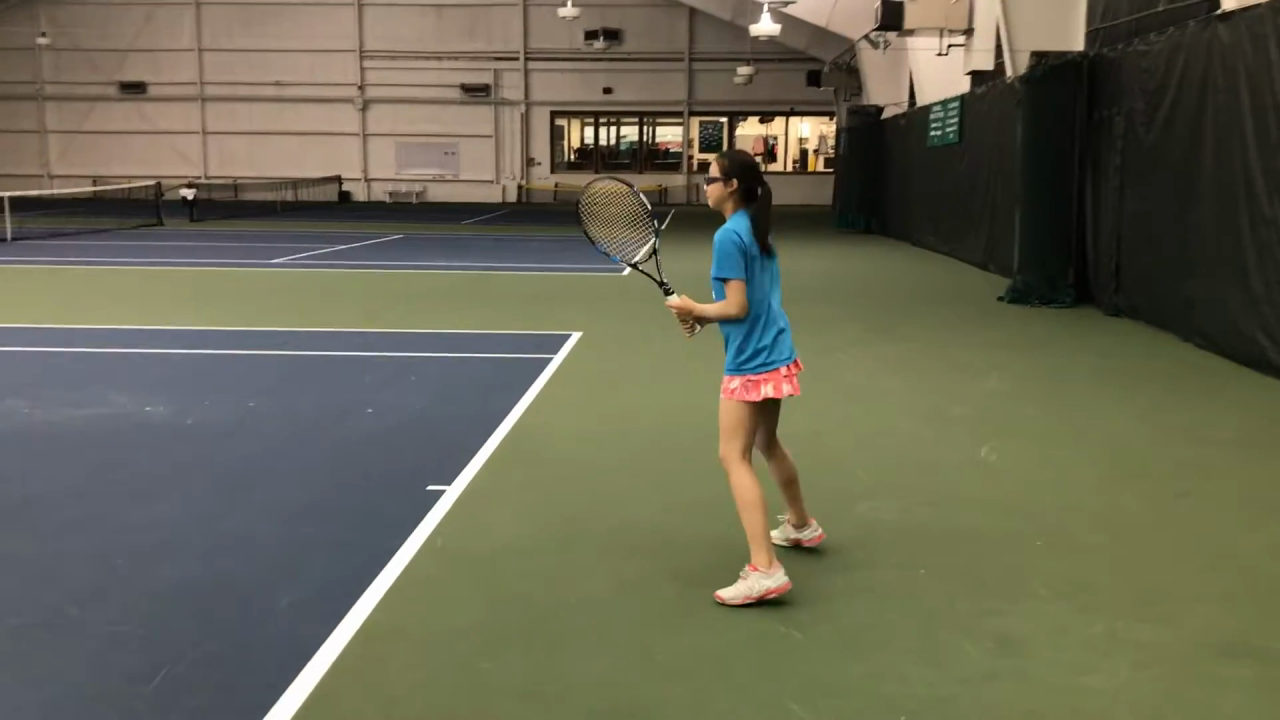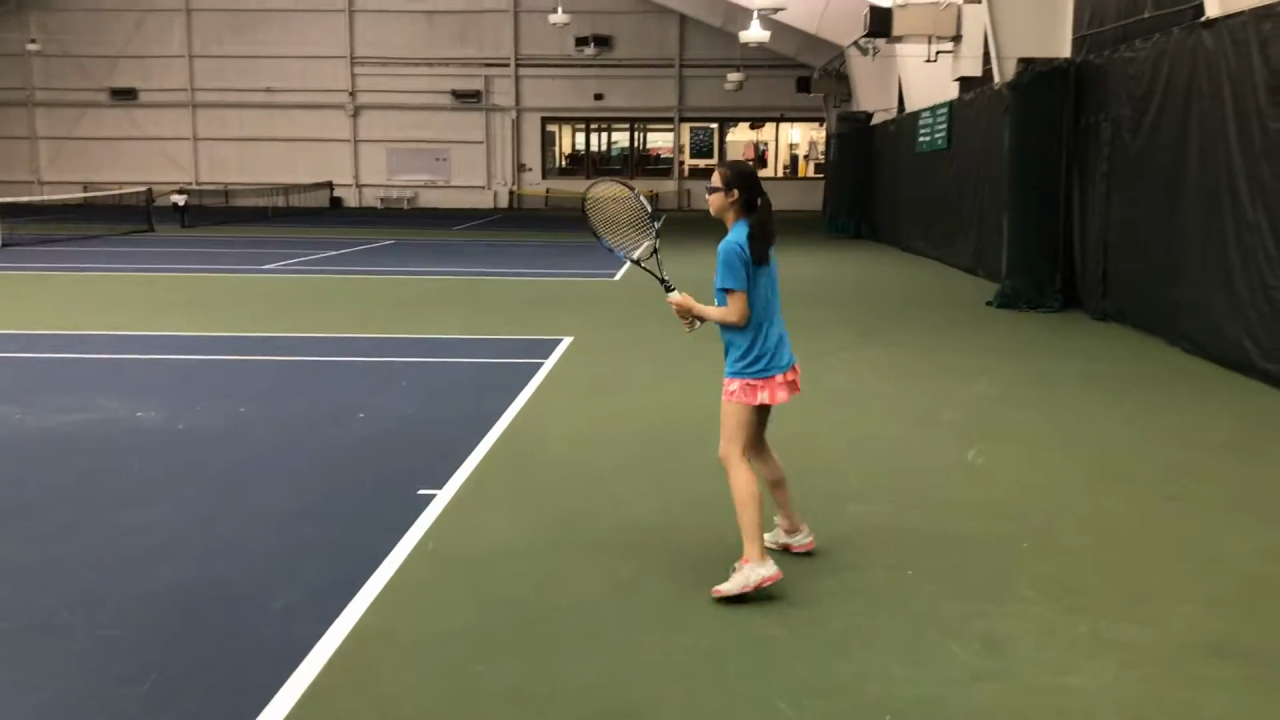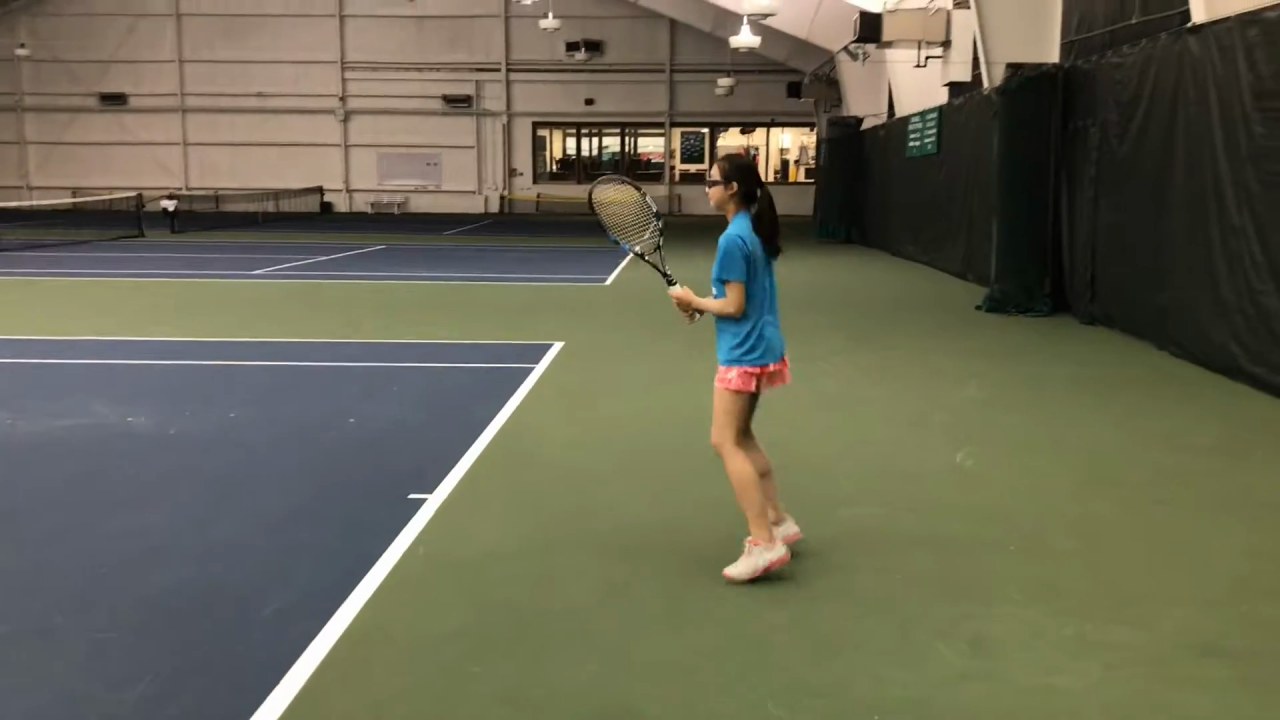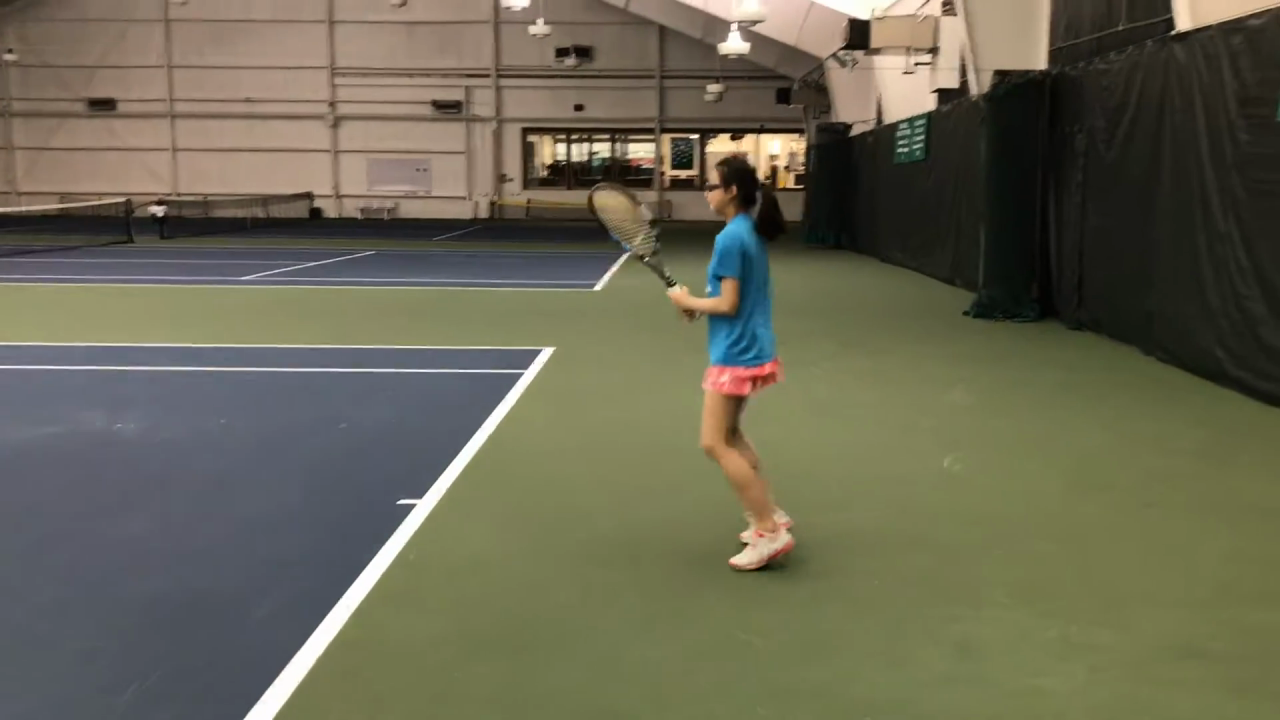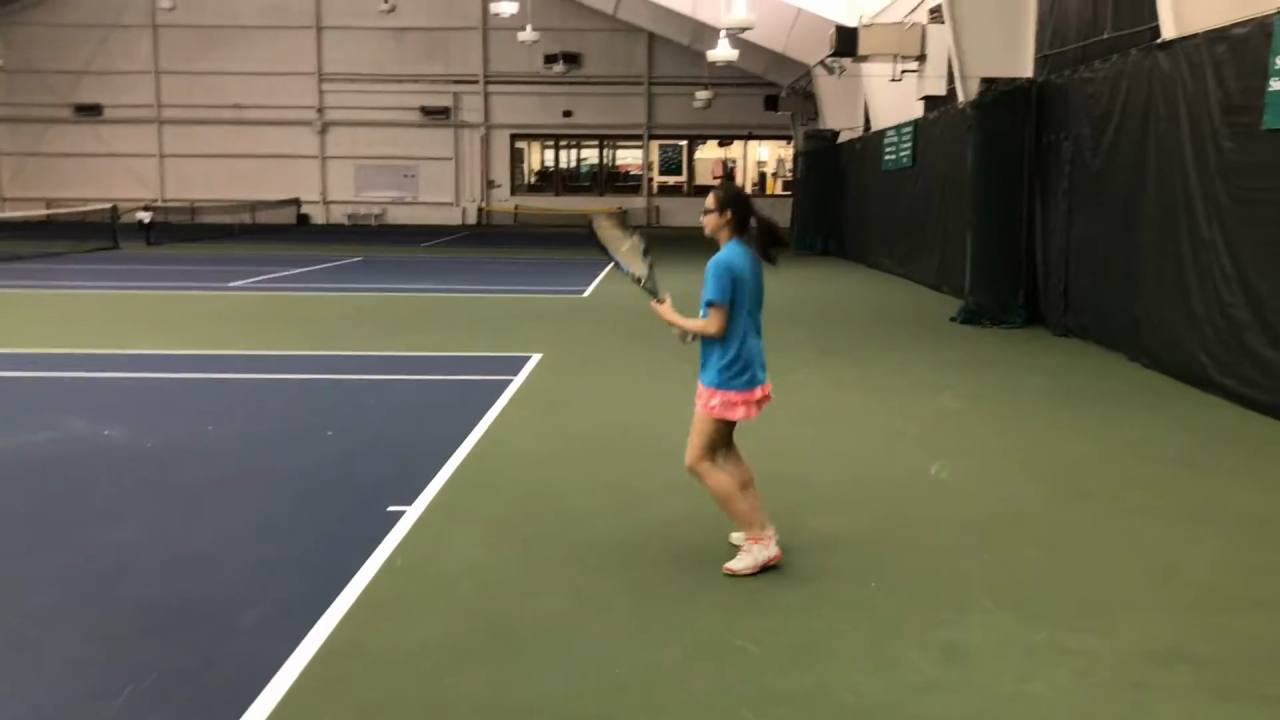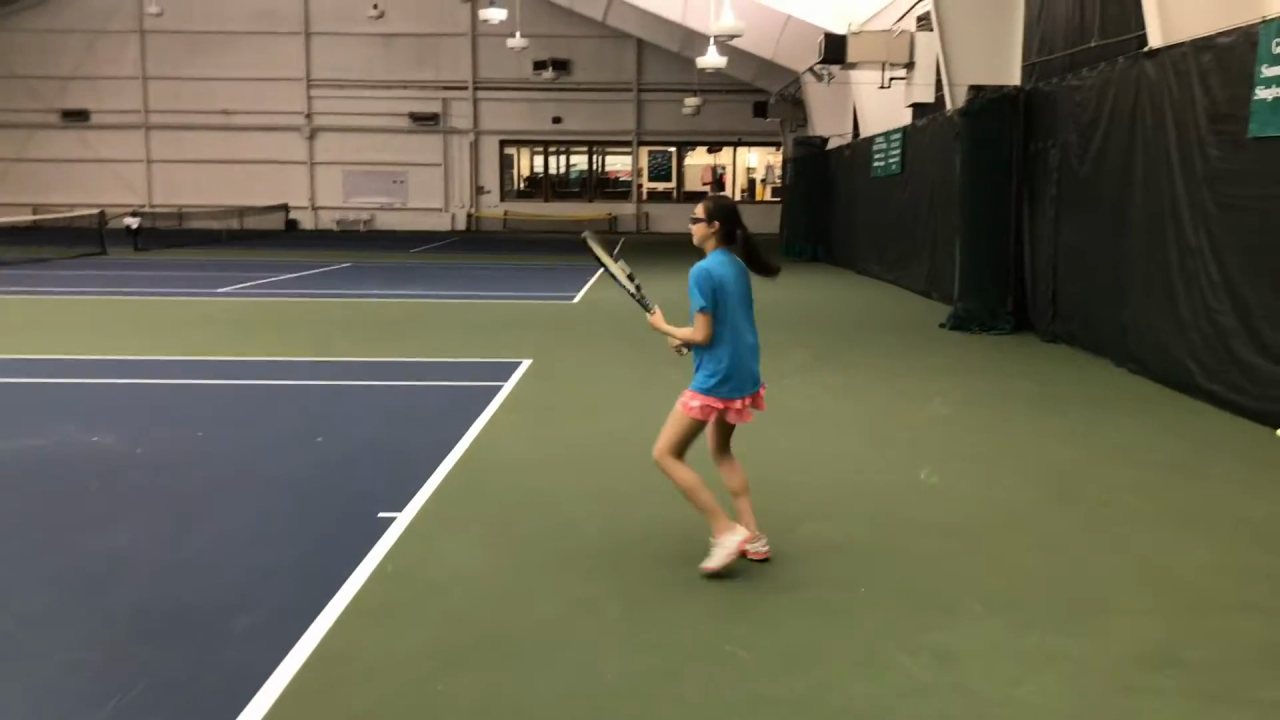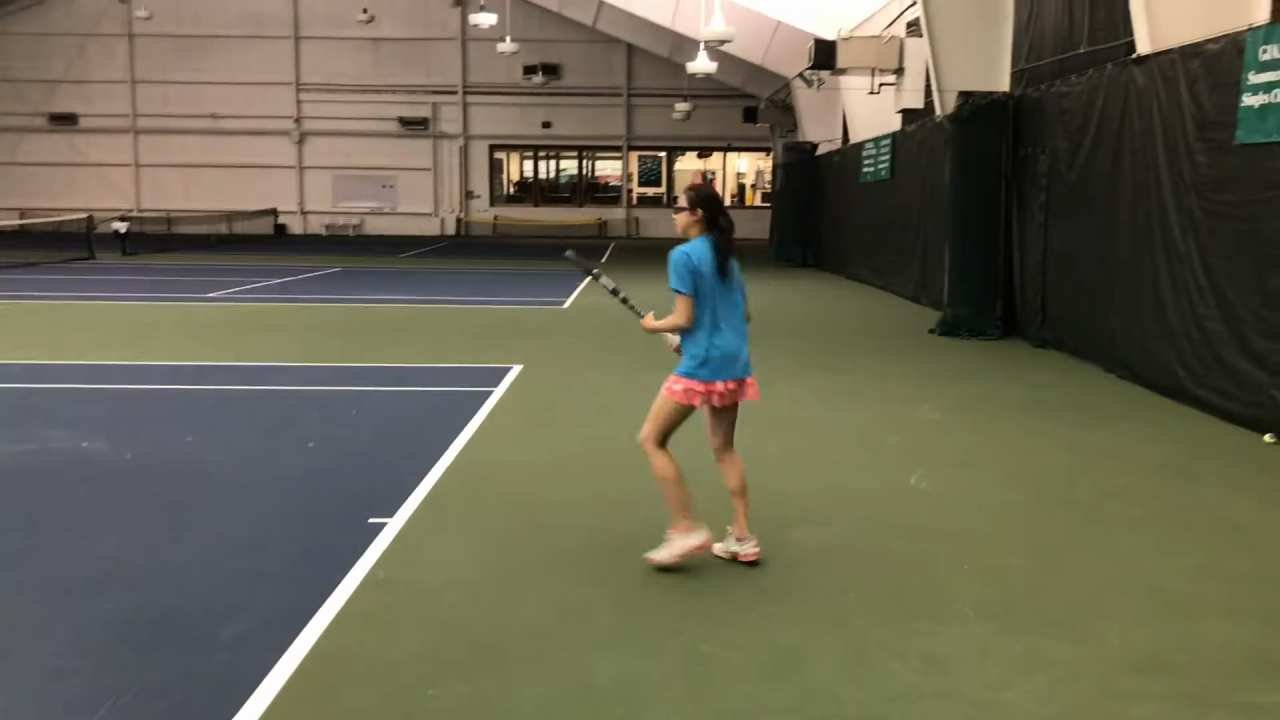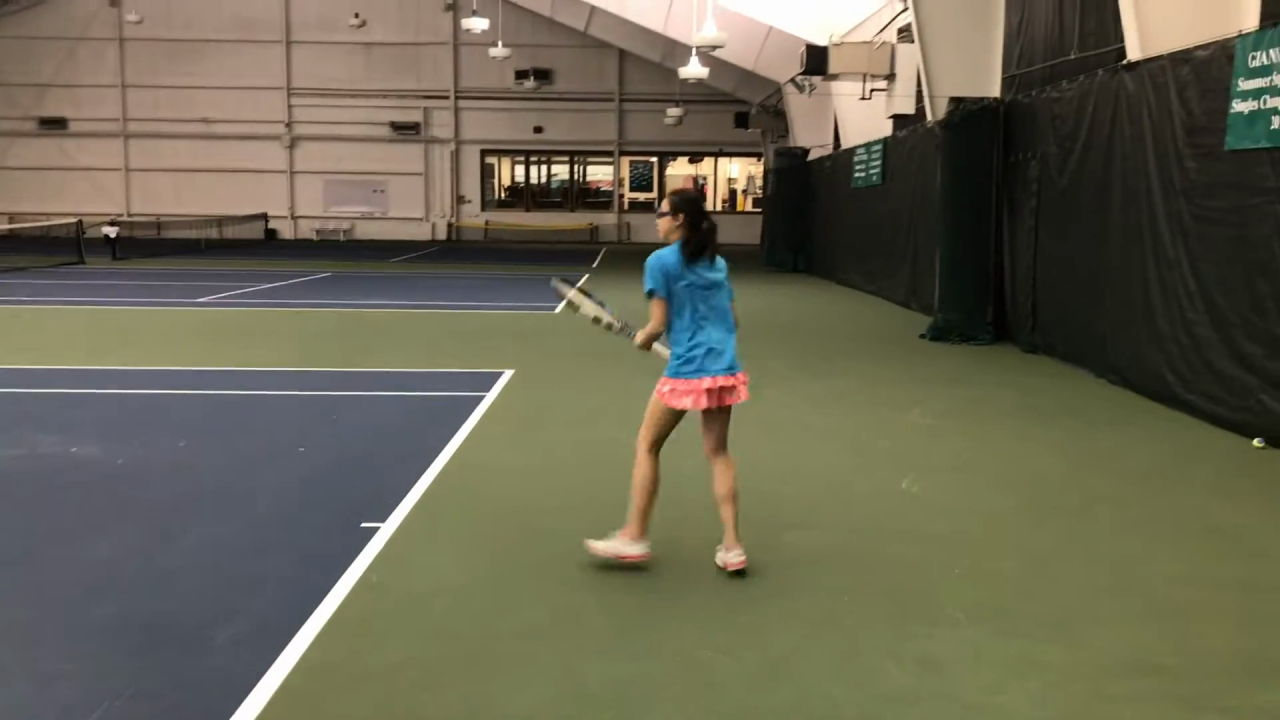
dt=0.1s
person 1, frame 1
left shoulder: (729, 236)
right shoulder: (757, 229)
left elbow: (736, 308)
left wrist: (692, 309)
right wrist: (702, 312)
left hip: (750, 363)
right hip: (774, 354)
left knee: (733, 457)
right knee: (765, 441)
left ankle: (763, 571)
right ankle: (802, 524)
person 1, frame 2
left shoulder: (732, 246)
right shoulder: (757, 238)
left elbow: (738, 316)
left wrist: (693, 307)
right wrist: (702, 310)
left hip: (750, 367)
right hip: (771, 360)
left knee: (733, 456)
right knee: (754, 444)
left ankle: (756, 562)
right ankle: (793, 530)
person 1, frame 3
left shoulder: (732, 239)
right shoulder: (756, 231)
left elbow: (734, 307)
left wrist: (693, 300)
right wrist: (701, 301)
left hip: (743, 354)
right hip: (761, 349)
left knee: (724, 443)
right knee: (741, 436)
left ankle: (766, 543)
right ankle: (780, 523)
person 1, frame 4
left shoulder: (730, 238)
right shoulder: (754, 231)
left elbow: (728, 305)
left wrist: (689, 301)
right wrist: (698, 301)
left hip: (735, 356)
right hip: (752, 350)
left knee: (714, 443)
right knee: (729, 434)
left ankle: (769, 532)
right ankle: (772, 516)
person 1, frame 5
left shoulder: (721, 264)
right shoulder: (749, 256)
left elbow: (715, 329)
left wrist: (673, 318)
right wrist: (695, 324)
left hip: (725, 378)
right hip: (747, 371)
left knee: (698, 460)
right knee: (722, 445)
left ankle: (758, 539)
right ankle: (761, 529)
person 1, frame 6
left shoulder: (703, 271)
right shoulder: (737, 266)
left elbow: (703, 336)
left wrist: (664, 327)
right wrist: (686, 337)
left hip: (713, 383)
right hip: (743, 378)
left knee: (665, 454)
right knee: (721, 451)
left ankle: (727, 530)
right ankle: (752, 536)
person 1, frame 7
left shoulder: (682, 256)
right shoulder: (728, 257)
left elbow: (684, 320)
left wrist: (655, 325)
left hip: (699, 372)
right hip: (736, 369)
left knee: (651, 440)
right knee: (723, 447)
left ankle: (687, 529)
right ankle: (741, 537)
person 1, frame 8
left shoulder: (660, 261)
right shoulder: (717, 262)
left elbow: (658, 324)
right elbow: (732, 319)
left wrist: (642, 339)
left hip: (687, 372)
right hip: (726, 370)
left knee: (646, 446)
right knee: (718, 452)
left ankle: (633, 539)
right ankle: (731, 546)
